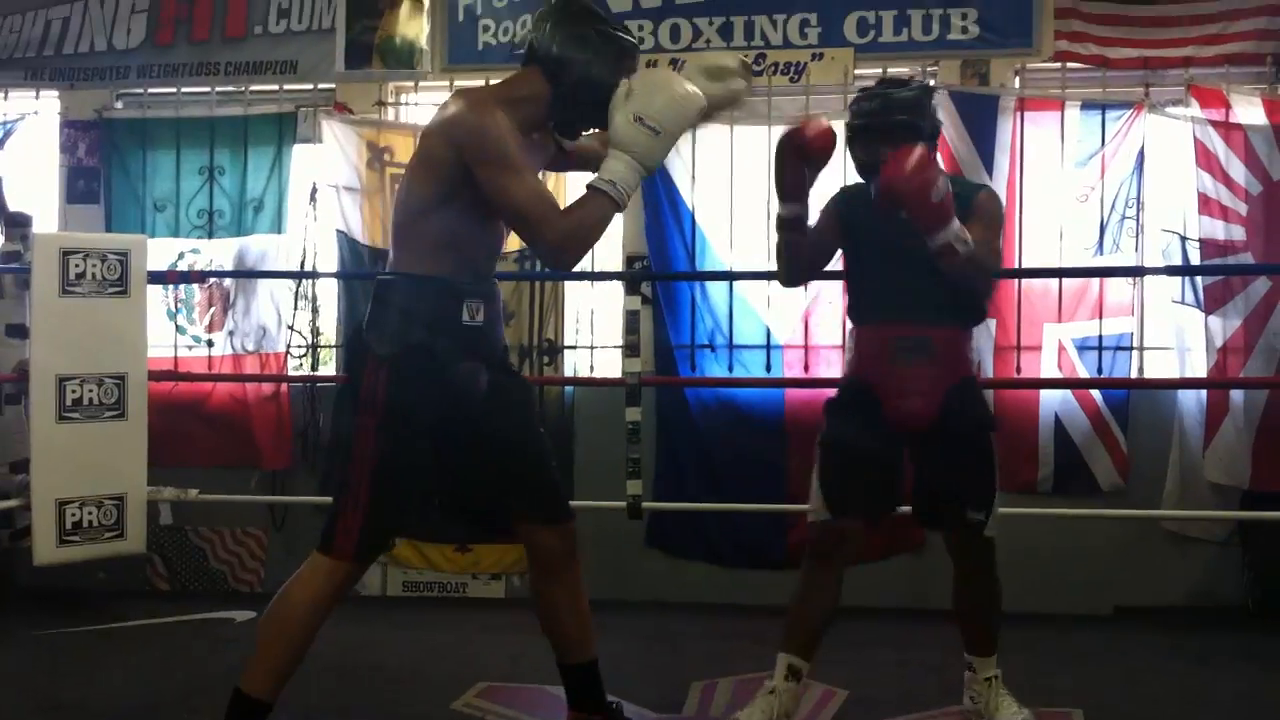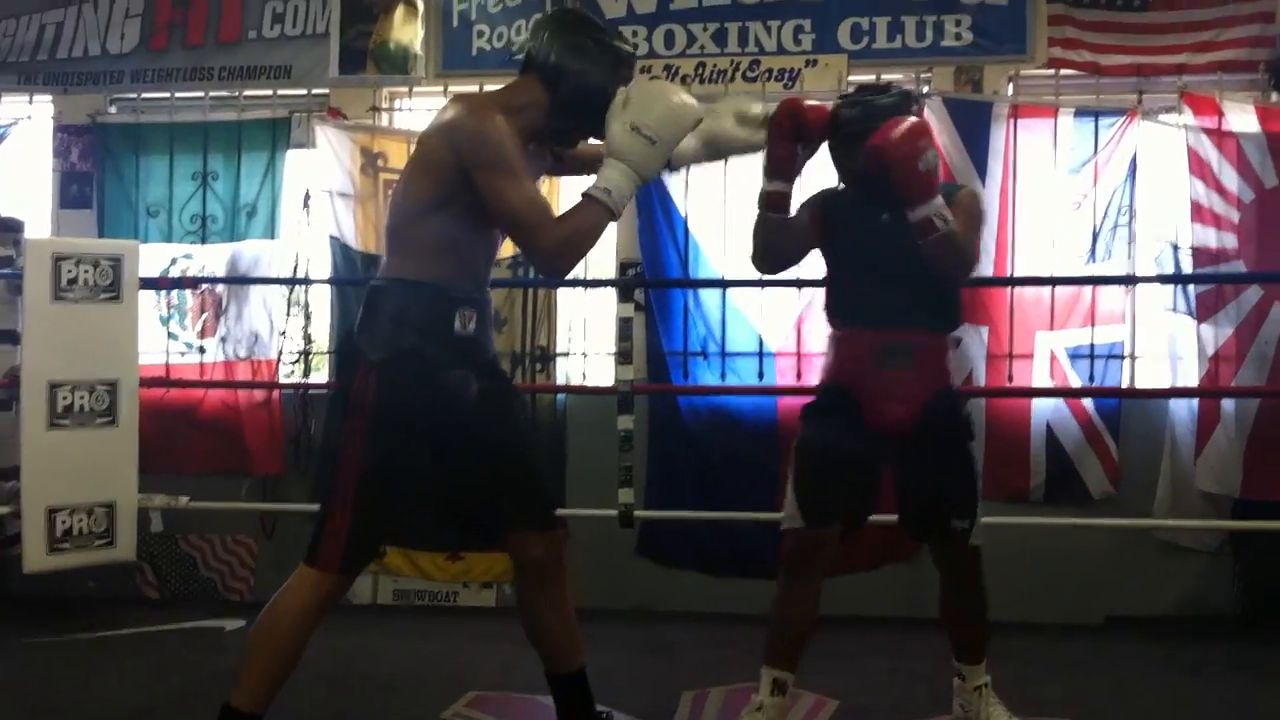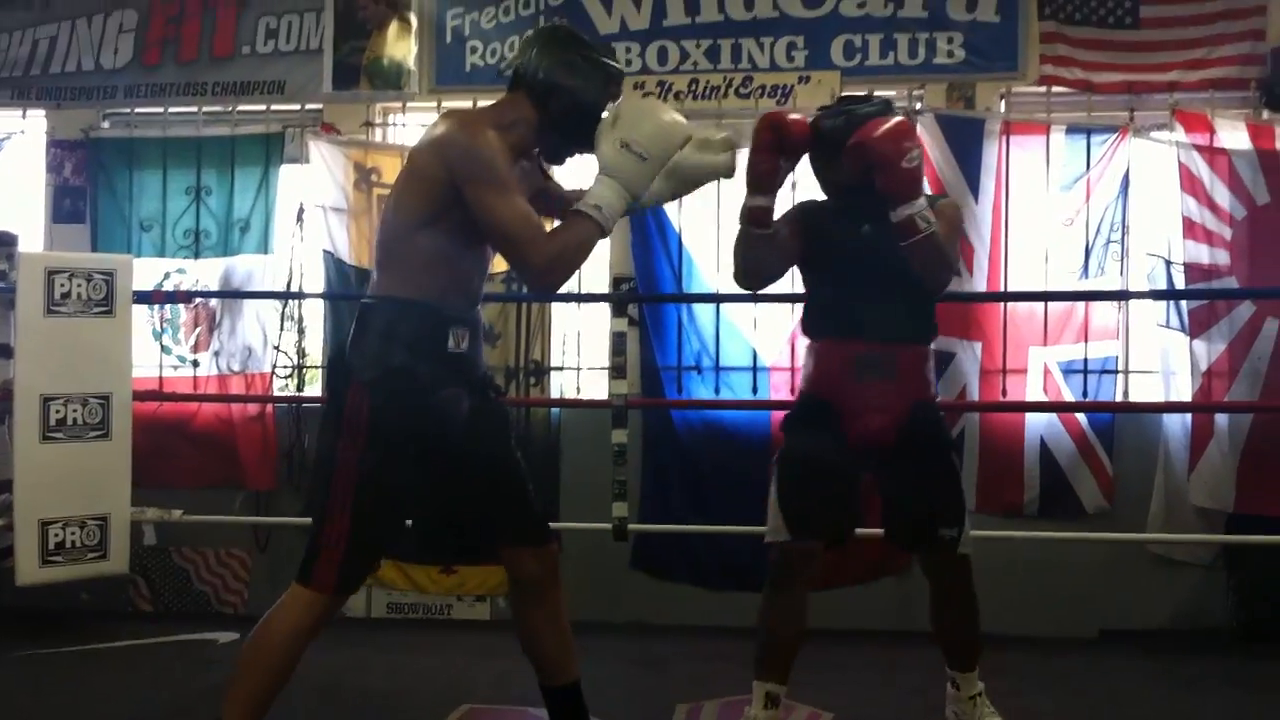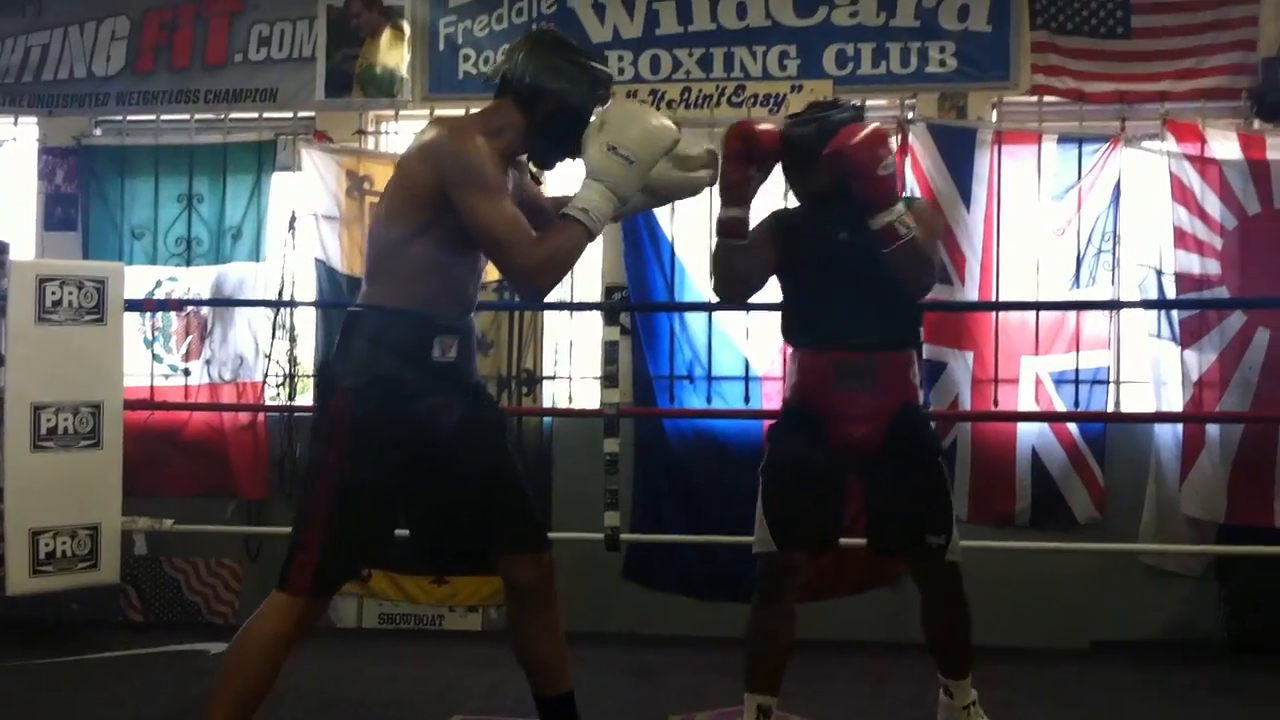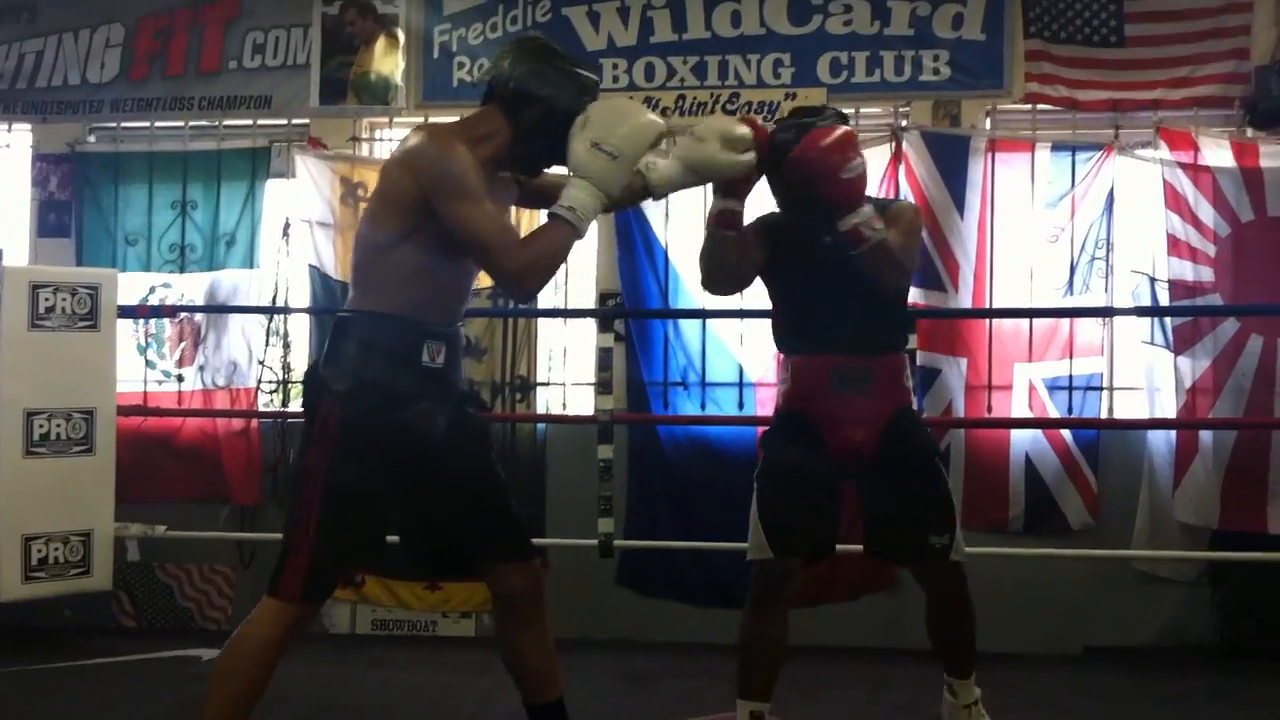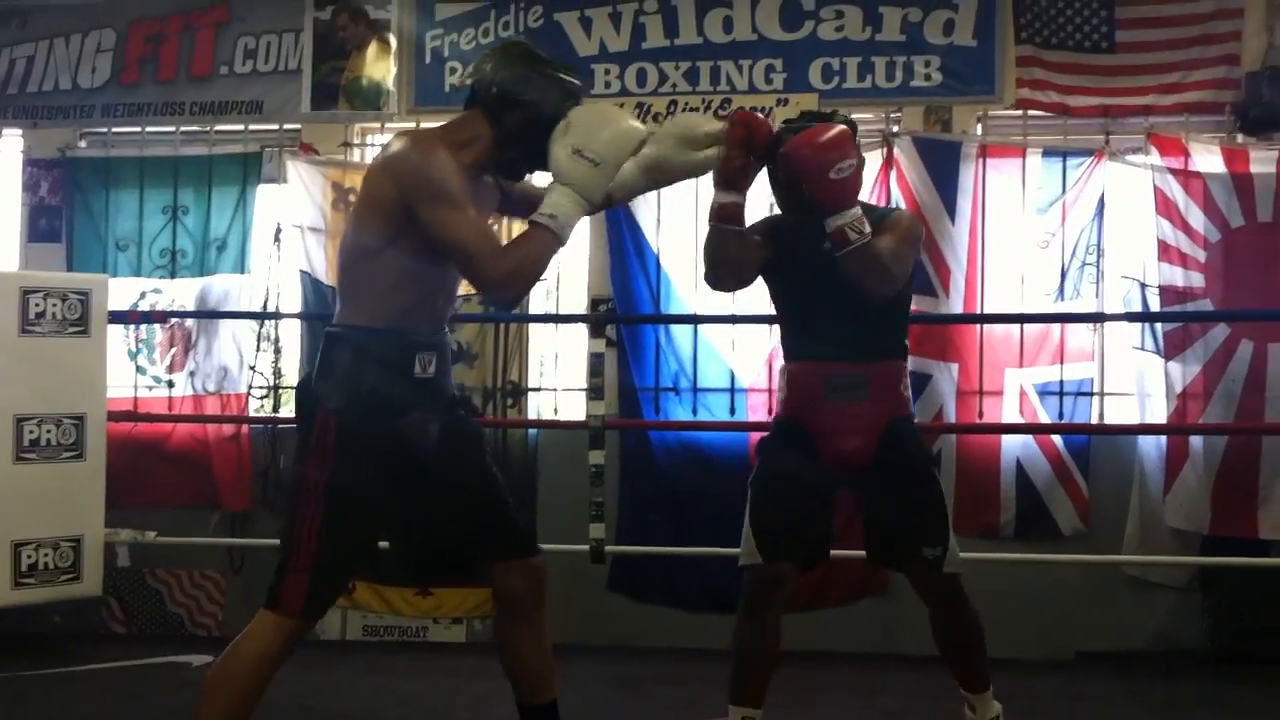
dt=0.1s
person 1, frame 1
left shoulder: (526, 131)
right shoulder: (478, 119)
left elbow: (591, 152)
right elbow: (558, 244)
left wrist: (690, 103)
right wrist: (634, 154)
left hip: (470, 348)
right hip: (408, 348)
left knee: (551, 536)
right knee: (344, 555)
person 1, frame 2
left shoulder: (522, 138)
right shoulder: (478, 123)
left elbow: (589, 159)
right elbow: (553, 252)
left wrist: (702, 141)
right wrist: (630, 163)
left hip: (462, 355)
right hip: (400, 353)
left knee: (540, 545)
right knee: (333, 564)
person 1, frame 3
left shoulder: (509, 158)
right shoulder: (469, 140)
left elbow: (564, 210)
right elbow: (544, 268)
left wrist: (662, 177)
right wrist: (619, 180)
left hip: (452, 375)
right hip: (392, 372)
left knee: (535, 560)
right knee: (327, 584)
person 1, frame 4
left shoulder: (501, 166)
right shoulder: (458, 147)
left elbow: (551, 220)
right elbow: (532, 273)
left wrist: (645, 186)
right wrist: (605, 184)
left hip: (445, 382)
right hip: (380, 380)
left knee: (530, 568)
right knee: (307, 590)
person 1, frame 5
left shoulder: (493, 169)
right shoulder: (440, 153)
left elbow: (566, 193)
right elbow: (521, 275)
left wrist: (685, 166)
right wrist: (595, 184)
left hip: (430, 391)
right hip: (366, 388)
left knee: (518, 576)
right knee: (296, 597)
person 1, frame 6
left shoulder: (476, 176)
right shoulder: (421, 158)
left elbow: (544, 205)
right elbow: (503, 282)
left wrist: (651, 166)
right wrist: (573, 190)
left hip: (424, 397)
right hip: (359, 399)
left knee: (520, 573)
right knee: (294, 609)
person 2, frame 1
left shoulder: (975, 199)
right shoulder: (850, 204)
left elbow: (981, 280)
right elbow: (792, 271)
left wrist: (935, 216)
right wrist: (791, 193)
left hip: (950, 393)
right hip: (867, 390)
left knee: (972, 542)
right knee: (828, 537)
person 2, frame 2
left shoulder: (956, 198)
right shoulder: (832, 205)
left elbow: (957, 269)
right elbow: (768, 259)
left wrist: (922, 191)
right wrist: (779, 173)
left hip: (928, 398)
right hip: (846, 395)
left knee: (958, 549)
right knee: (807, 544)
person 2, frame 3
left shoulder: (936, 211)
right shoulder: (806, 221)
left elbow: (937, 274)
right elbow: (751, 275)
left wrist: (904, 192)
right wrist: (762, 187)
left hip: (909, 411)
right hip: (826, 410)
left knee: (948, 560)
right knee: (791, 560)
person 2, frame 4
left shoulder: (913, 213)
right shoulder: (784, 228)
left elbow: (919, 279)
right elbow: (731, 287)
left wrist: (881, 199)
right wrist: (735, 196)
left hip: (894, 415)
right hip: (811, 416)
left knee: (937, 566)
right knee: (778, 568)
person 2, frame 5
left shoulder: (896, 215)
right shoulder: (770, 231)
left elbow: (891, 272)
right elbow: (719, 280)
left wrist: (845, 198)
right wrist: (728, 194)
left hip: (889, 421)
right hip: (805, 423)
left knee: (943, 568)
right knee: (772, 576)
person 2, frame 6
left shoulder: (897, 224)
right shoulder: (775, 234)
left elbow: (881, 282)
right elbow: (723, 275)
left wrist: (838, 204)
right wrist: (730, 186)
left hip: (885, 428)
right hip: (802, 429)
left knee: (940, 580)
right knee: (764, 580)
